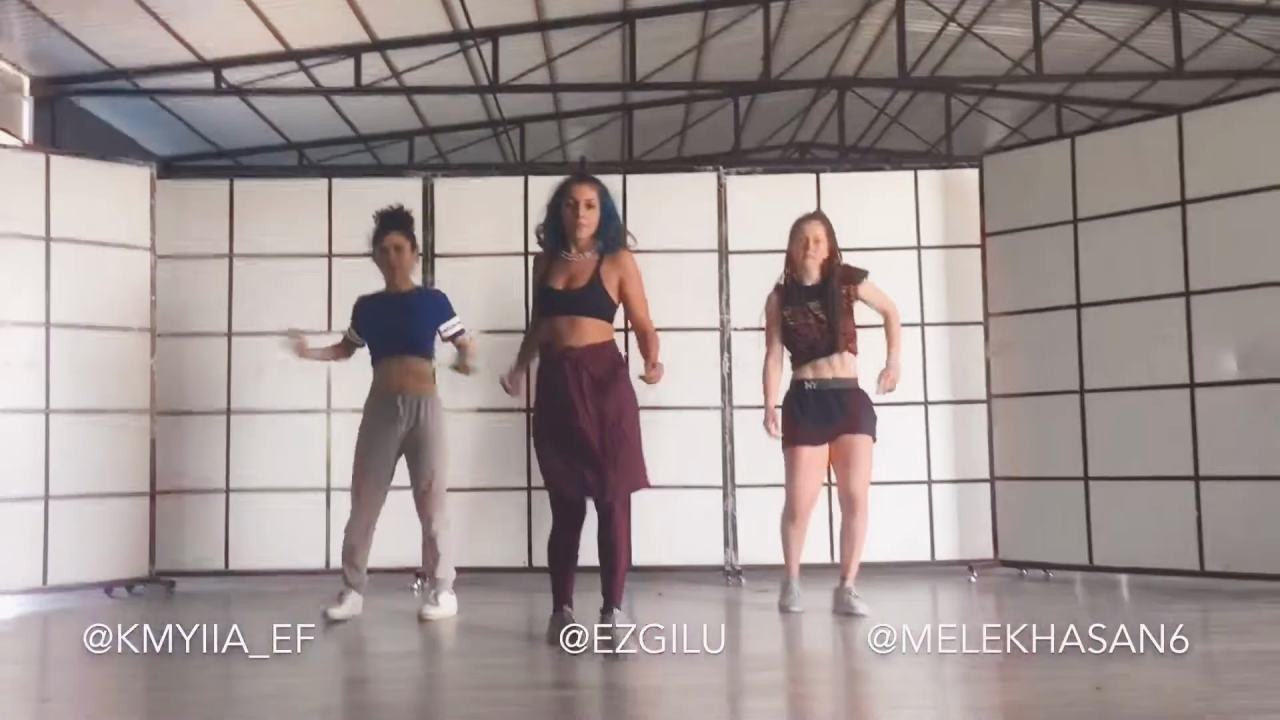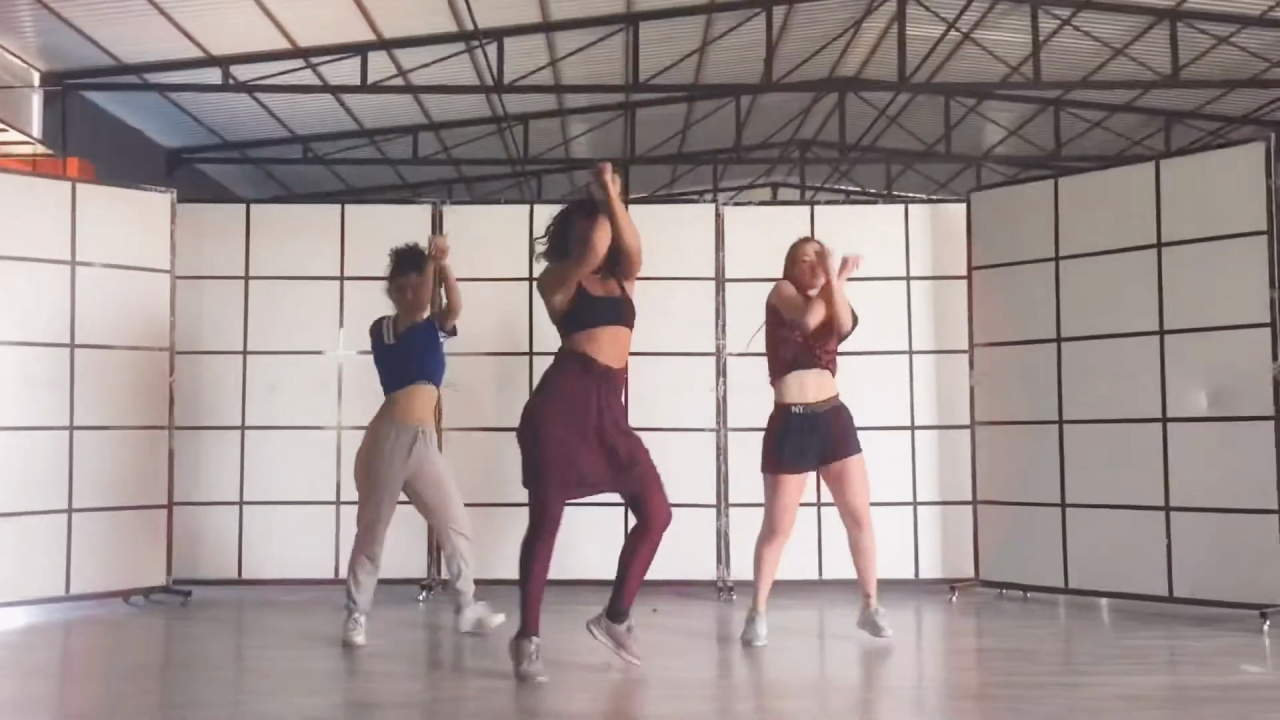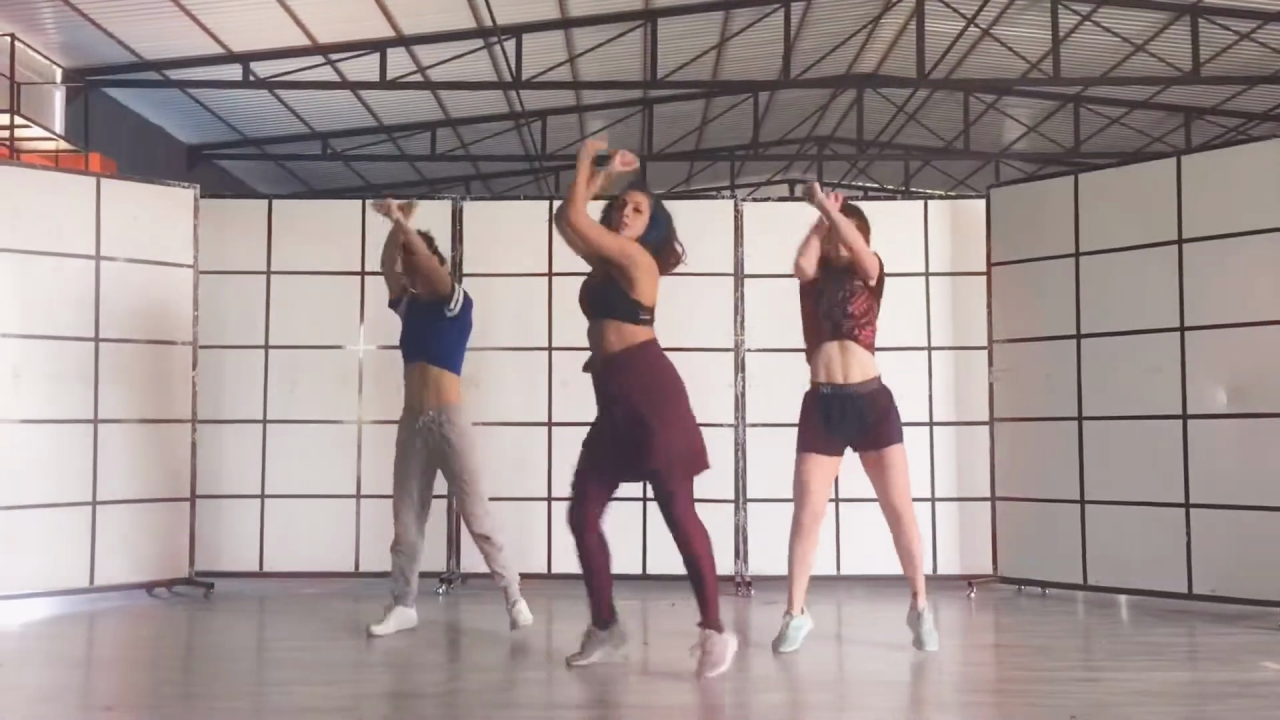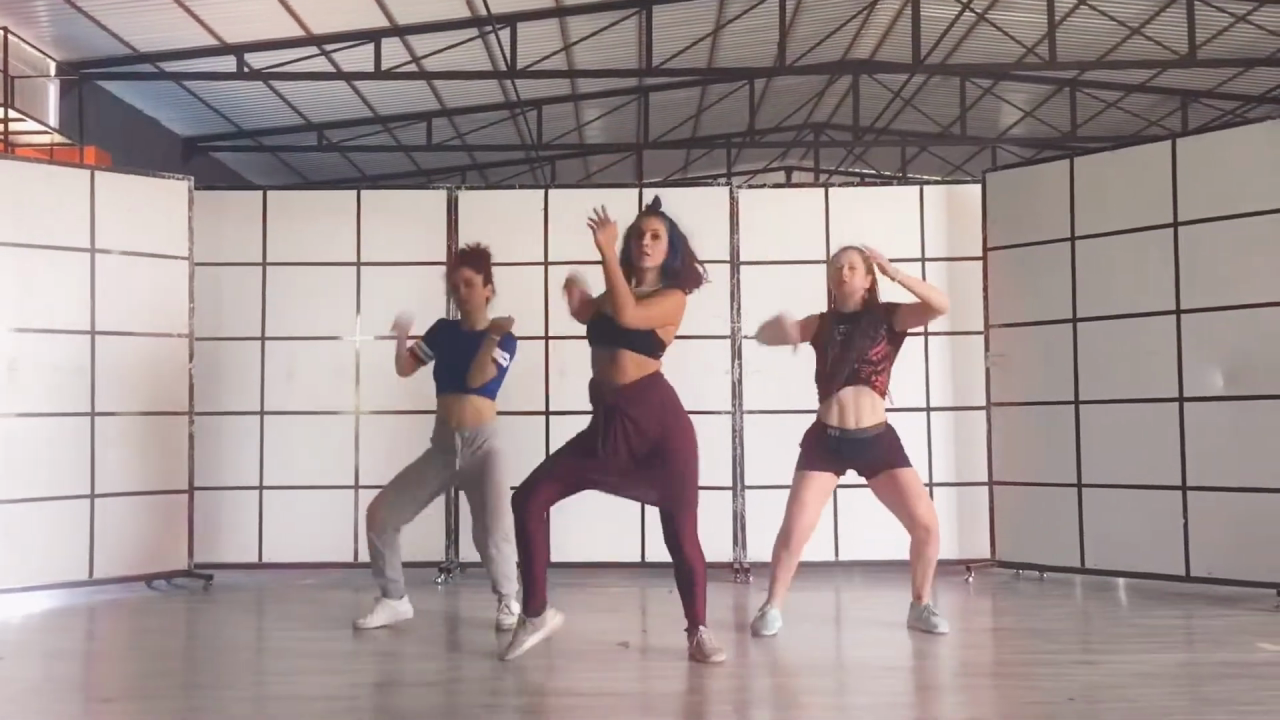
dt=1s
person 1, frame 1
left shoulder: (618, 263)
right shoulder: (544, 263)
left elbow: (645, 327)
left wrist: (652, 361)
right wrist: (518, 368)
left hip: (605, 380)
right hip: (555, 384)
left knee: (612, 497)
right knee: (567, 504)
left ankle: (613, 612)
right ankle: (562, 609)
person 1, frame 2
left shoulder: (620, 267)
right shoulder: (555, 278)
left elbow: (632, 259)
right elbow: (592, 256)
left wrist: (614, 197)
right wrist: (601, 213)
left hip: (607, 408)
right hip: (565, 398)
left knee: (656, 513)
right knee: (546, 518)
left ankle: (614, 618)
right ankle: (526, 637)
person 1, frame 3
left shoulder: (636, 259)
right shoulder: (607, 263)
left elbow: (573, 217)
right elbow: (567, 222)
left wrist: (587, 161)
right wrist: (602, 173)
left hip: (650, 386)
right hip: (615, 397)
left knee: (677, 509)
right knee: (581, 515)
left ankle: (714, 631)
right ankle: (604, 628)
person 1, frame 4
left shoulder: (672, 298)
right shoulder: (618, 290)
left elbow: (627, 316)
right elbow: (587, 315)
left wrist: (609, 253)
right wrist: (575, 294)
left hip: (657, 419)
right hip: (608, 422)
left knee: (681, 531)
right knee: (528, 501)
left ankle: (698, 631)
right ankle: (537, 613)
person 2, frame 1
left shoulder: (846, 280)
right shoulder: (778, 298)
left elbow: (890, 312)
right elbow: (773, 358)
left wrist: (893, 364)
right wrist: (770, 405)
left hip: (849, 398)
right hip: (804, 401)
left knee: (856, 498)
right knee: (799, 503)
left ankle: (846, 588)
right ankle: (791, 581)
person 2, frame 2
left shoulder: (838, 309)
right shoulder: (781, 293)
left elbow: (841, 321)
right elbow: (808, 319)
left wrist: (835, 278)
right wrist: (830, 283)
left hip: (834, 419)
right hip: (791, 424)
left knee: (860, 517)
right knee: (777, 527)
left ankle: (871, 606)
right ankle: (758, 614)
person 2, frame 3
left shoulder: (869, 269)
right shoulder: (816, 272)
left elbow: (856, 248)
right elbow: (803, 261)
left wrist: (830, 208)
right wrist: (823, 213)
left hip: (870, 401)
right hip: (822, 404)
left knee: (900, 510)
right knee: (807, 513)
left ankle: (920, 607)
right ankle: (796, 613)
person 2, frame 4
left shoulder: (889, 318)
right shoulder: (821, 323)
left elbow: (941, 306)
right elbow: (765, 336)
left wrist: (895, 274)
right wrist: (783, 327)
left hip: (877, 439)
right hip: (826, 439)
left knee: (926, 524)
right knee: (794, 531)
left ankle: (920, 606)
right ankle: (772, 608)
person 3, frame 1
left shoulder: (434, 301)
right shoulder: (368, 307)
left elbow: (466, 346)
right elbow: (346, 349)
left wrist: (465, 362)
right wrist: (310, 352)
left hip: (424, 407)
right hip: (380, 408)
left knee: (431, 501)
right knee: (364, 502)
left ankle: (442, 590)
right ankle: (352, 591)
person 3, frame 2
left shoulder: (435, 327)
right shoulder: (382, 328)
left elbow: (454, 309)
right elbow: (411, 319)
left wrist: (443, 266)
right wrist: (429, 262)
left hip: (424, 441)
right hip: (388, 439)
left knee: (454, 526)
right knee: (372, 531)
left ankle: (467, 608)
right ankle: (356, 616)
person 3, frame 3
left shoulder: (458, 304)
right shoulder: (408, 307)
left elbow: (432, 267)
right elbow: (388, 268)
left wrist: (404, 225)
right wrist: (397, 226)
left hip: (448, 421)
right hip: (412, 423)
left knee: (476, 515)
right knee: (407, 520)
left ankle: (514, 597)
right ankle: (403, 607)
person 3, frame 4
left shoulder: (504, 339)
right shoulder: (441, 332)
left elbow: (476, 379)
right elbow: (405, 369)
left wrist: (493, 335)
right wrist: (402, 339)
left hip: (481, 447)
right hip: (441, 446)
left knee: (495, 531)
right knee: (381, 513)
left ankle: (507, 602)
right ankle: (393, 599)
